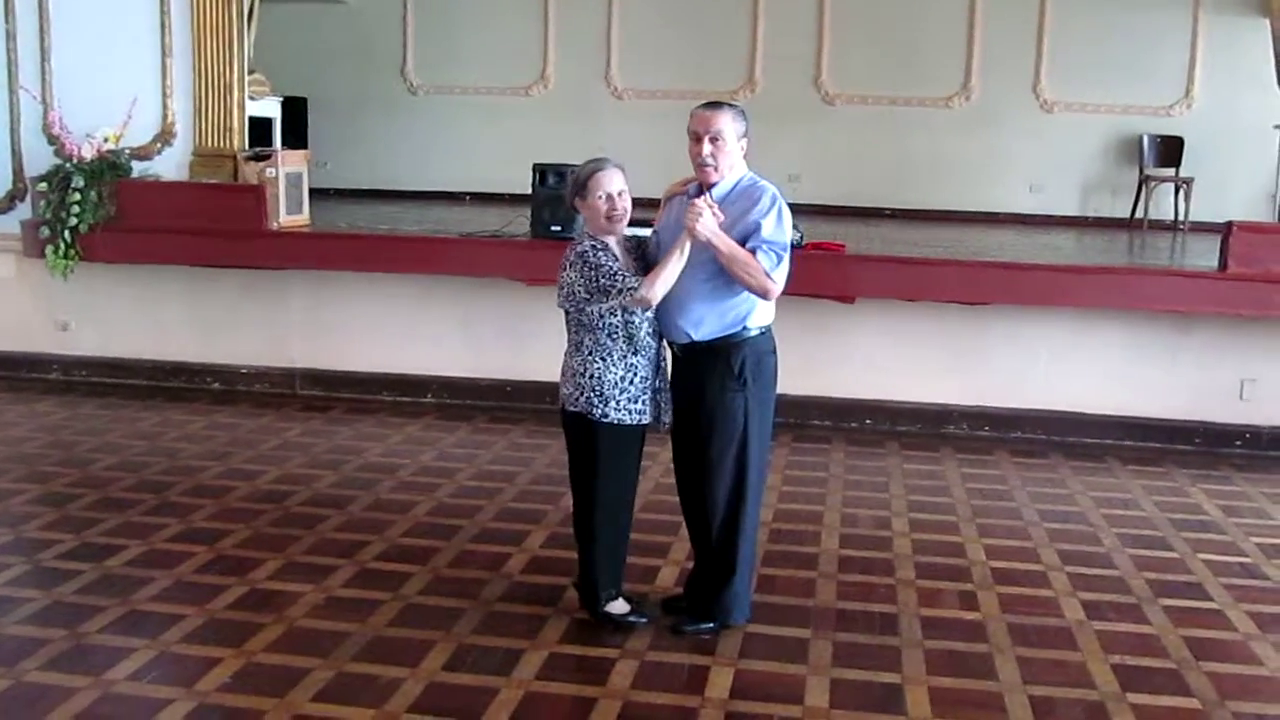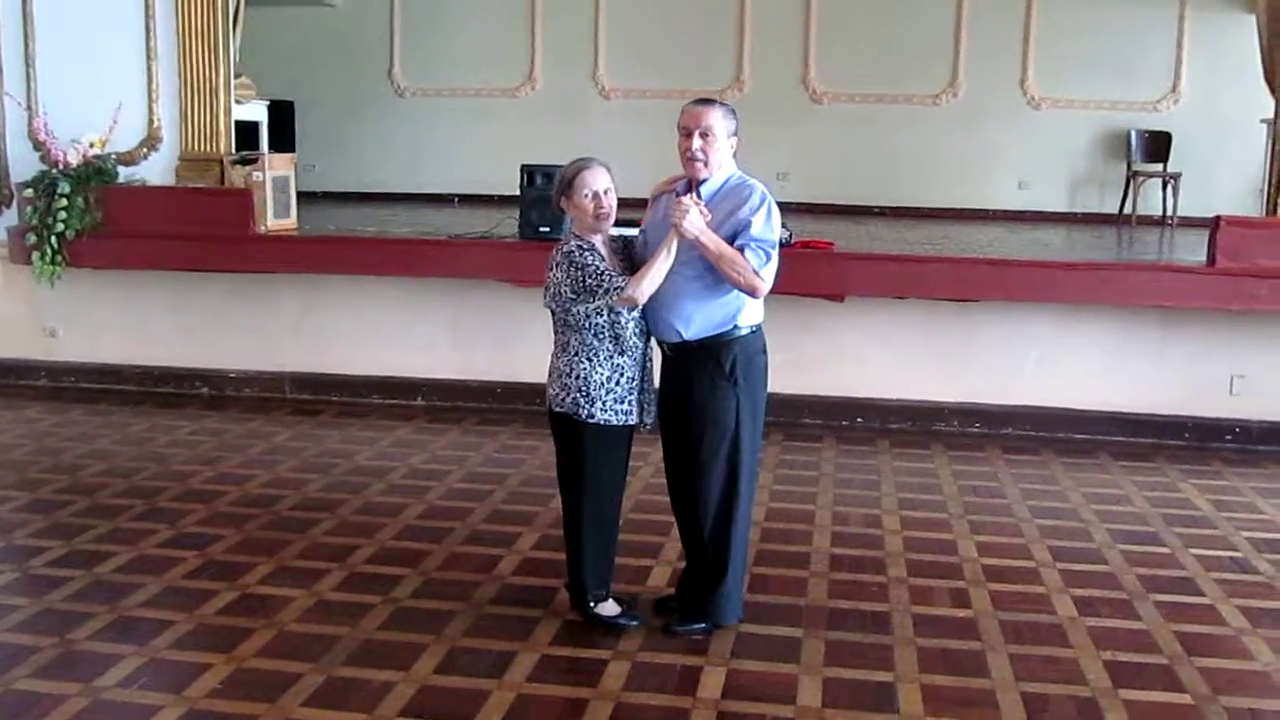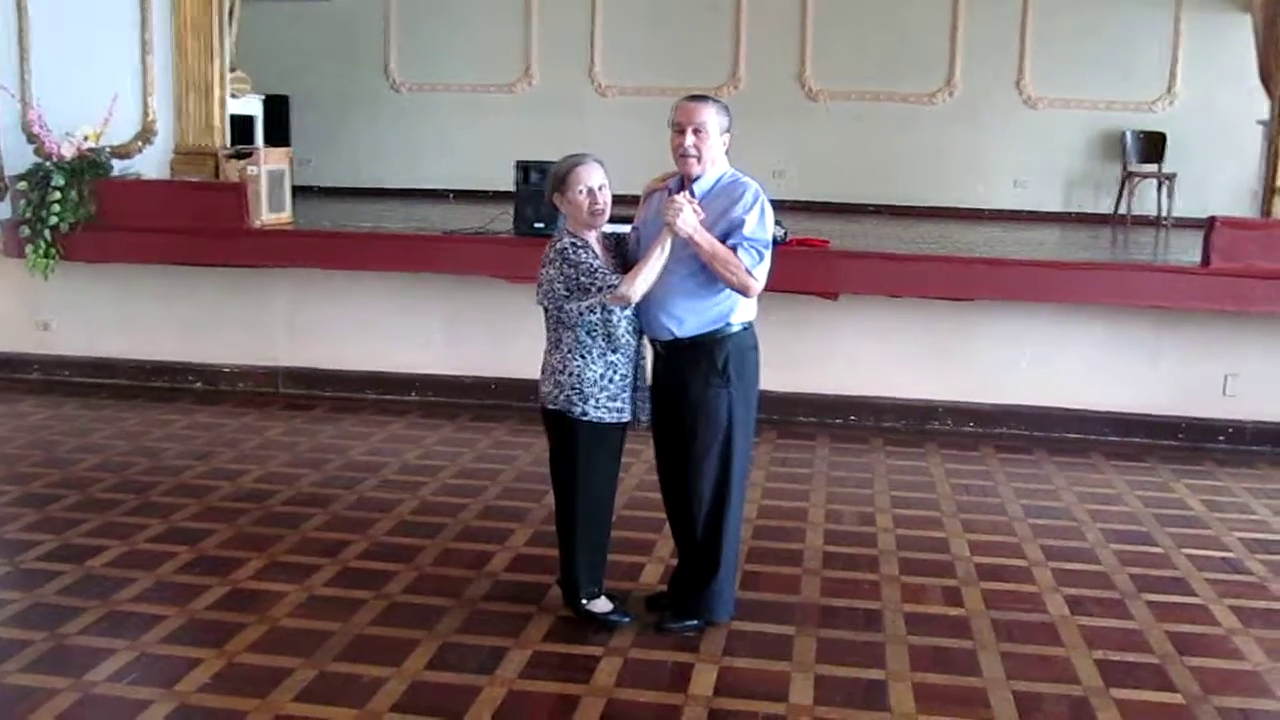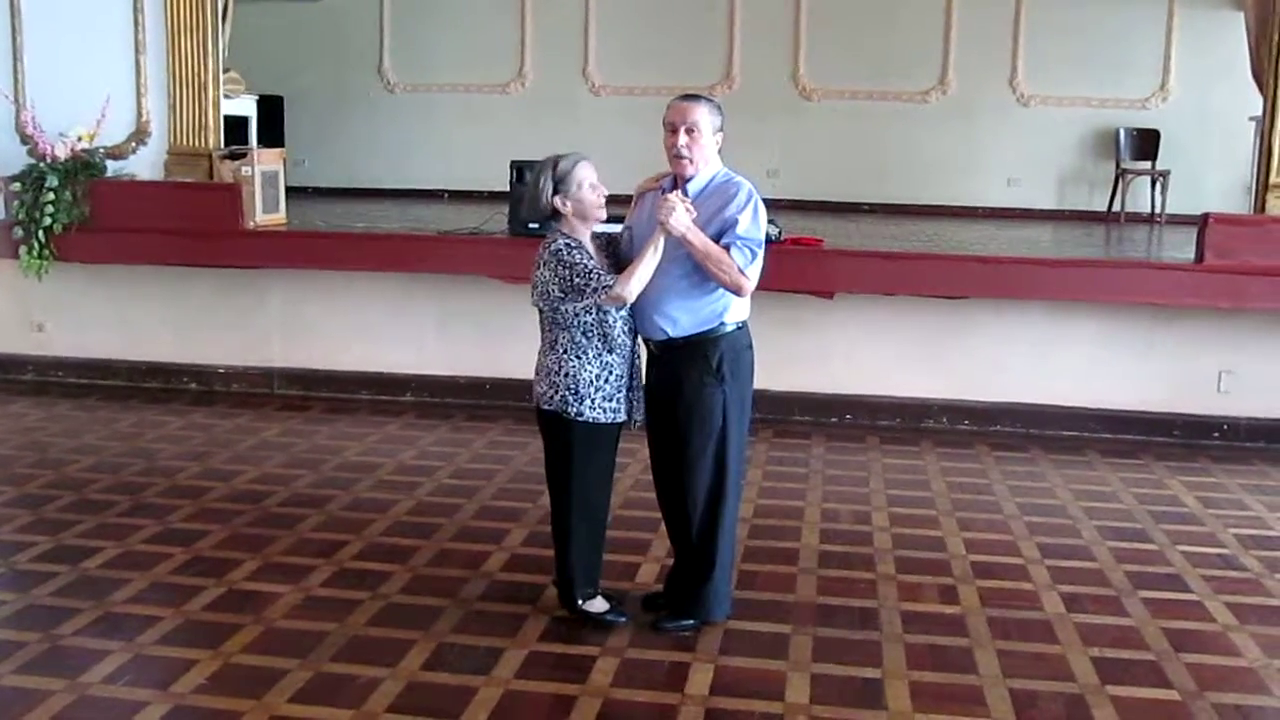
dt=0.5s
person 1, frame 1
left shoulder: (763, 201)
right shoulder: (679, 202)
left elbow: (769, 284)
left wrist: (712, 235)
left hip: (737, 360)
right hip: (687, 358)
left knee: (729, 483)
right knee: (693, 480)
left ankle: (724, 602)
right ankle: (702, 585)
person 1, frame 2
left shoulder: (751, 199)
right shoulder: (665, 198)
left elbow: (757, 282)
right elbow: (639, 268)
left wrist: (699, 233)
left hip: (727, 358)
right hip: (676, 357)
left knee: (721, 483)
right knee: (683, 479)
left ankle: (715, 602)
right ankle: (694, 584)
person 1, frame 3
left shoulder: (744, 197)
right shoulder: (658, 196)
left elbow: (749, 282)
right elbow: (631, 265)
left wrist: (691, 231)
left hip: (718, 356)
right hip: (667, 354)
left knee: (713, 481)
right knee: (676, 477)
left ankle: (708, 599)
right ankle: (686, 580)
person 1, frame 4
left shoulder: (737, 196)
right shoulder: (649, 196)
left elbow: (742, 281)
right elbow: (624, 265)
left wrist: (685, 231)
left hip: (713, 355)
right hip: (661, 354)
left knee: (708, 481)
right knee: (671, 477)
left ankle: (703, 598)
right ankle: (682, 580)
person 2, frame 1
left shoulder: (632, 247)
right shoulder: (585, 255)
left elbow: (661, 254)
right elbow: (647, 294)
right wrist: (689, 235)
left hip: (628, 396)
right hip: (598, 398)
left knee: (618, 494)
right knee: (601, 495)
left ankle: (600, 580)
right ankle: (599, 593)
person 2, frame 2
left shoulder: (621, 247)
right shoulder: (571, 256)
right elbow: (634, 294)
right wrist: (676, 232)
left hip: (617, 395)
right hip: (585, 398)
left knee: (607, 495)
right knee: (589, 496)
left ankle: (594, 583)
right ankle: (589, 594)
person 2, frame 3
left shoulder: (613, 245)
right shoulder: (564, 253)
right elbow: (626, 292)
right wrist: (669, 231)
left hip: (610, 392)
right hip: (578, 395)
left knee: (600, 493)
right knee: (582, 494)
left ankle: (586, 579)
right ankle: (581, 591)
person 2, frame 4
left shoulder: (604, 245)
right shoulder: (558, 254)
right elbow: (621, 293)
right wrist: (662, 230)
left hip: (604, 392)
right hip: (573, 395)
left knee: (595, 492)
right knee: (576, 494)
left ankle: (583, 580)
right ankle: (577, 591)
